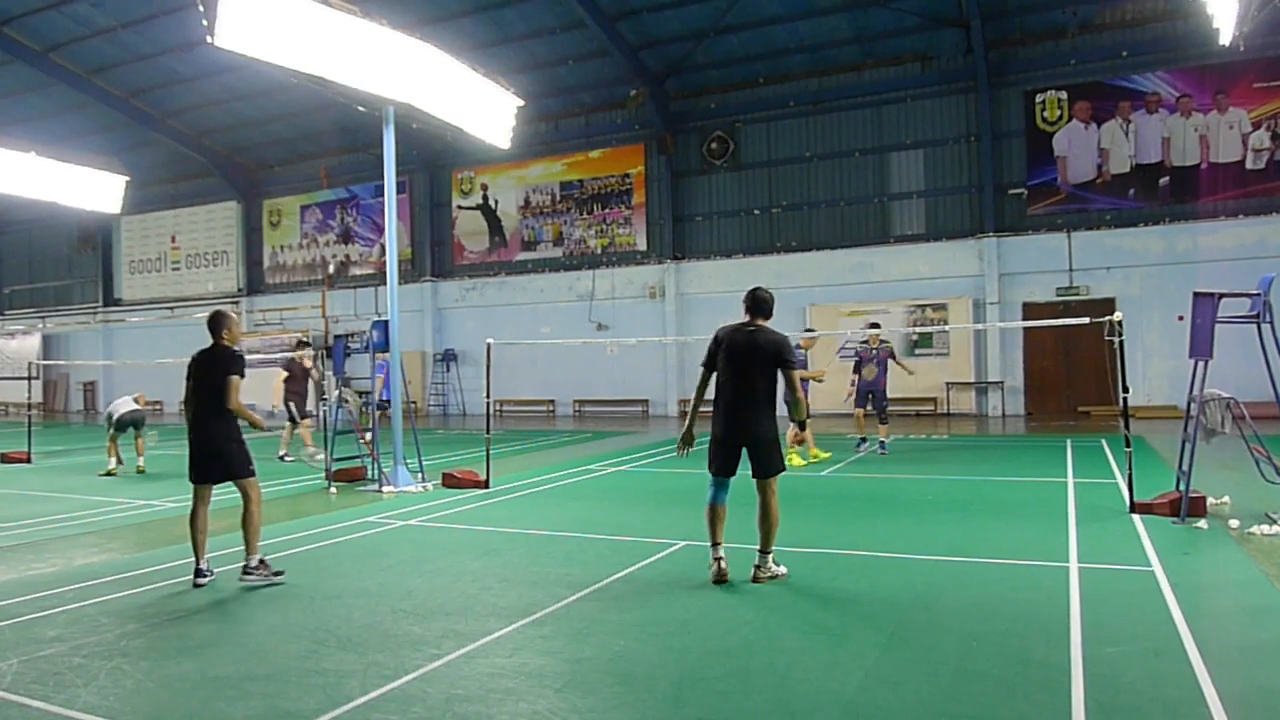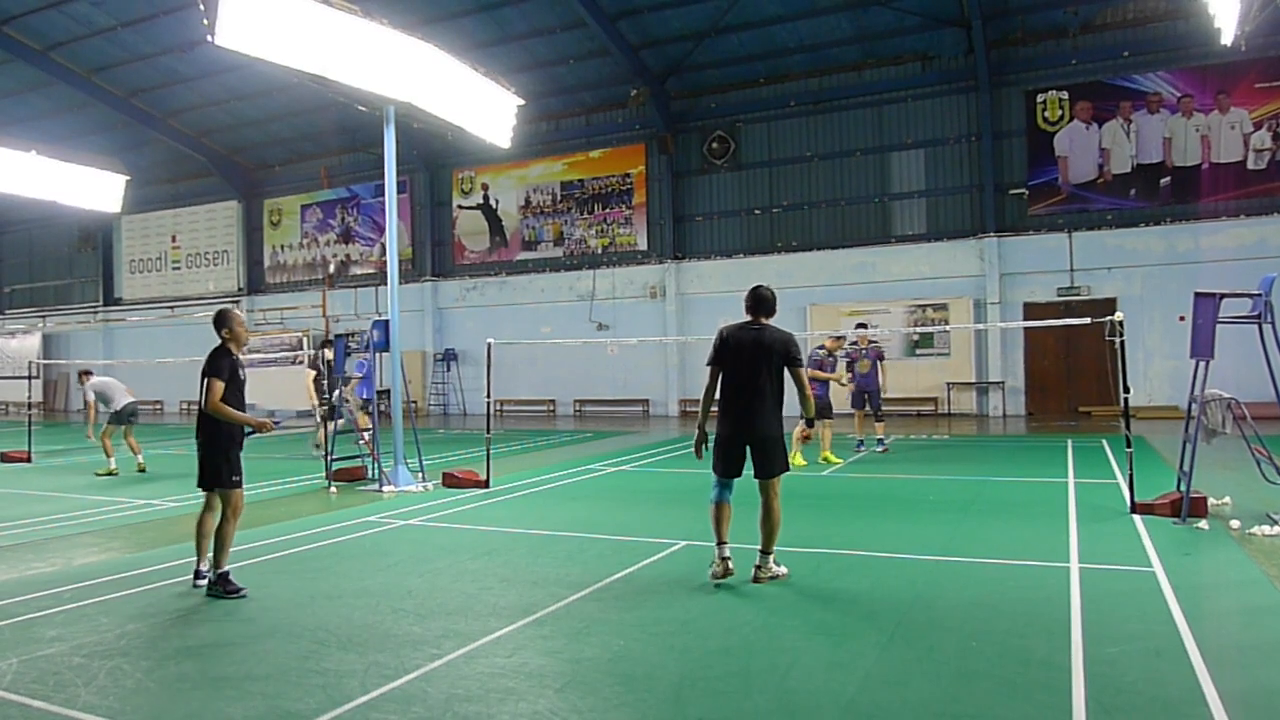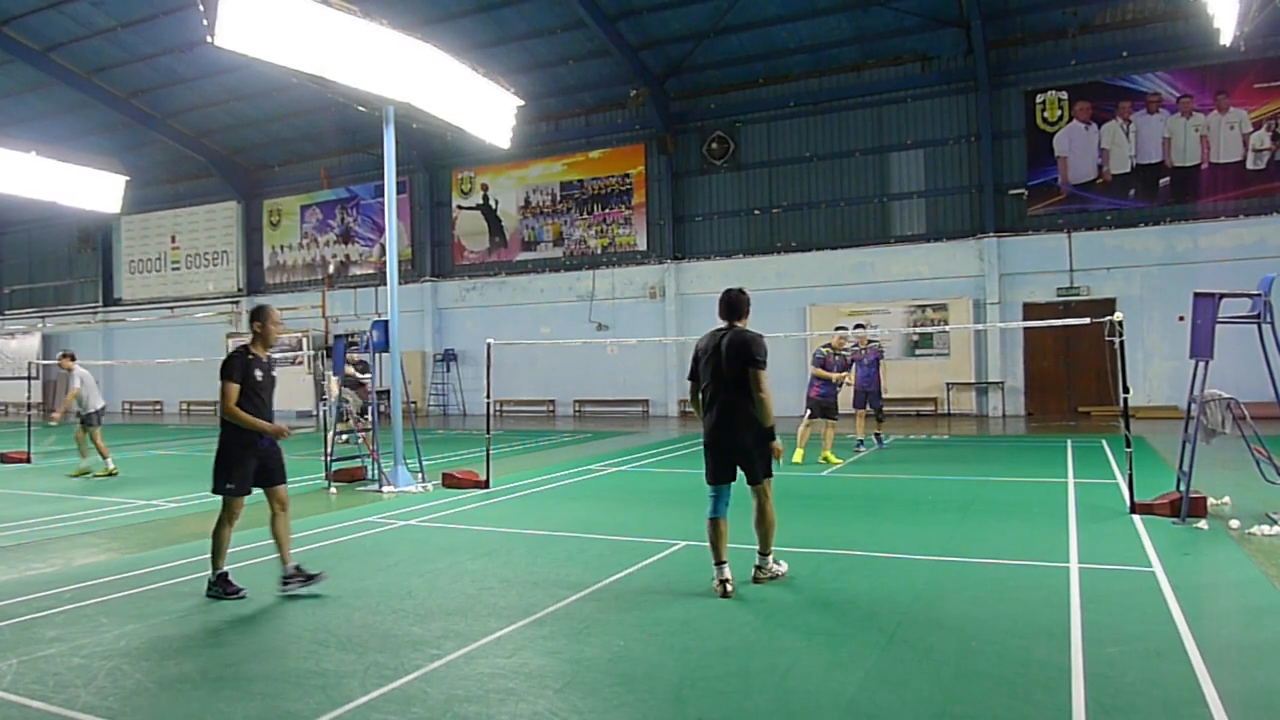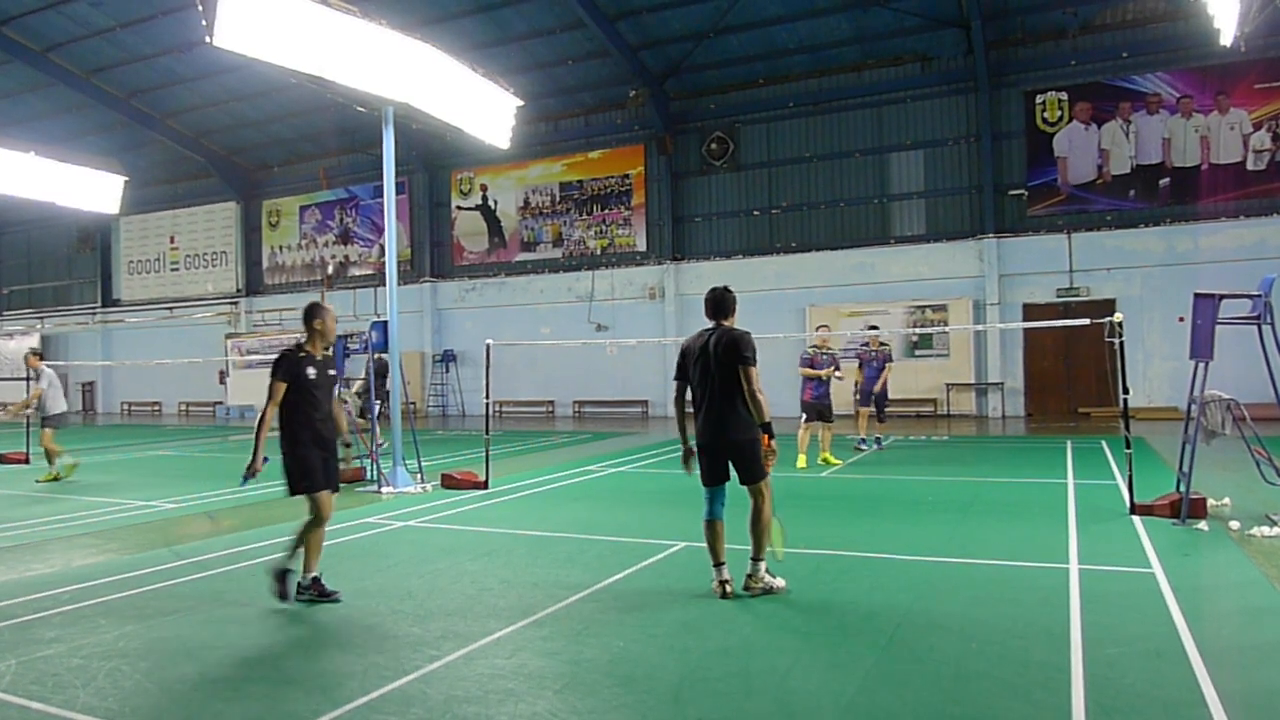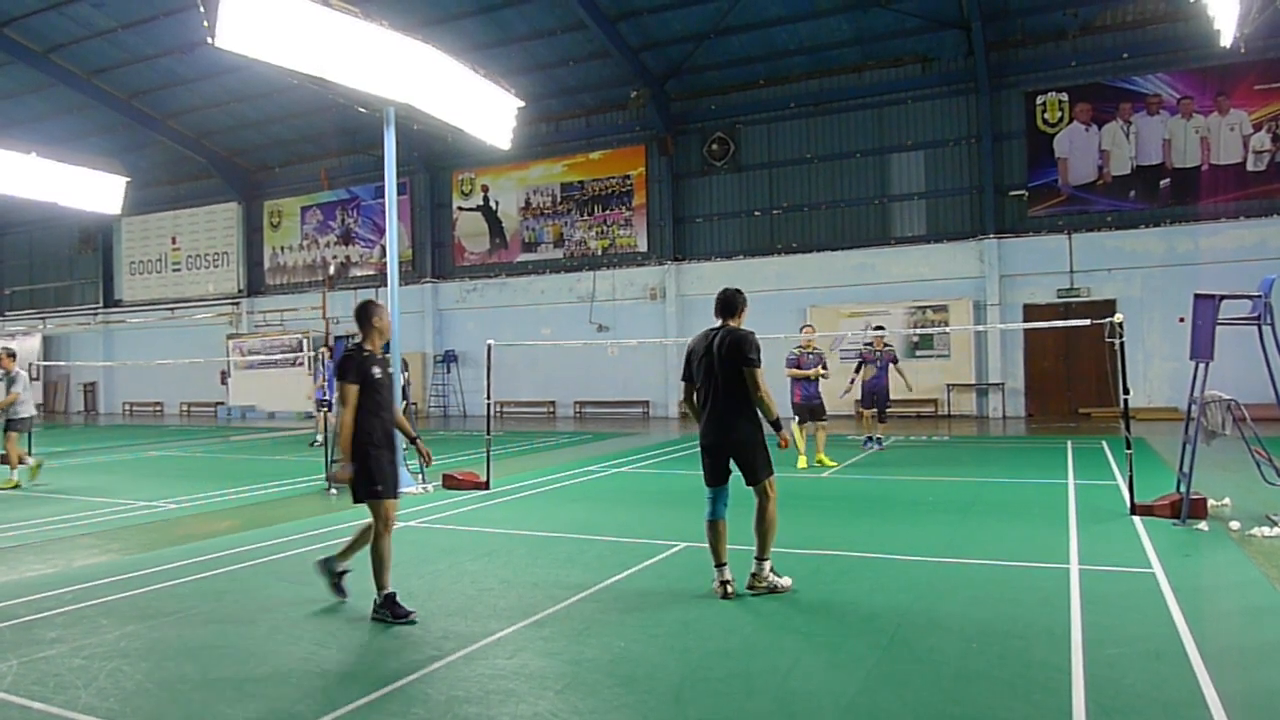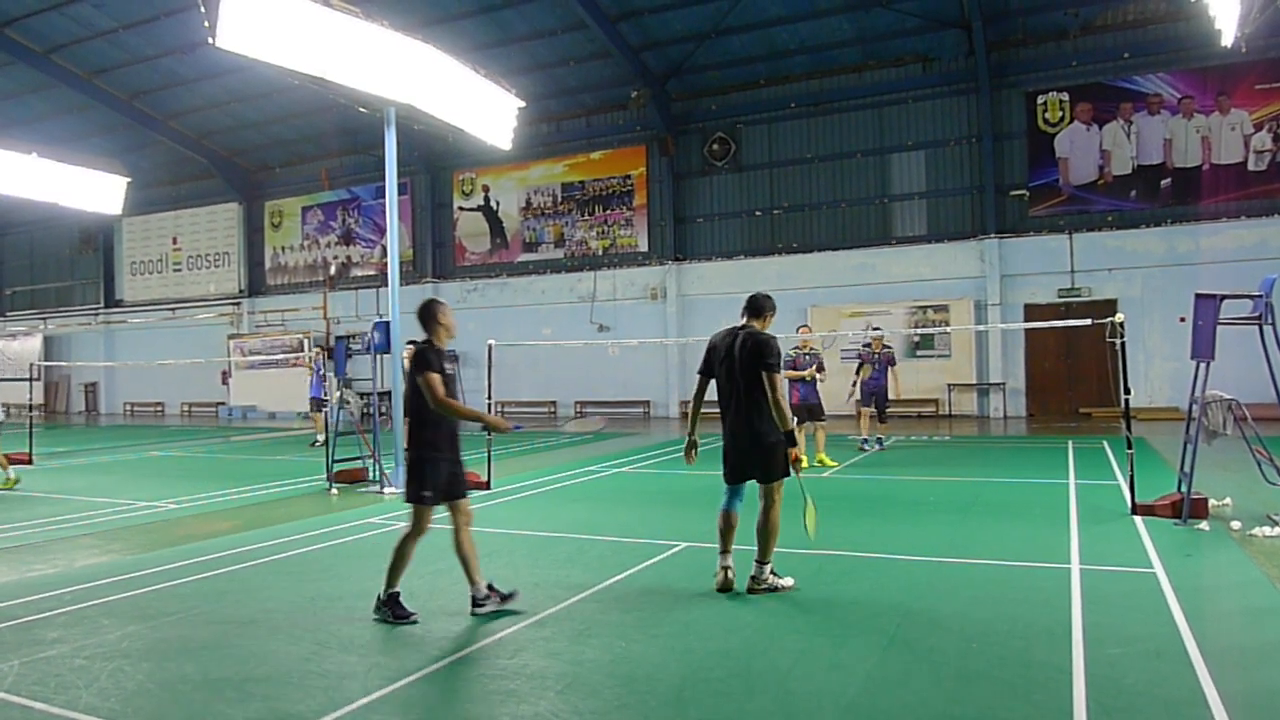
dt=0.4s
person 1, frame 1
left shoulder: (723, 335)
right shoulder: (779, 342)
left elbow: (703, 383)
right elbow: (797, 392)
left wrist: (690, 425)
right wrist: (801, 425)
left hip: (725, 427)
right hip: (762, 429)
left knee: (718, 488)
right knee: (768, 492)
left ankle: (718, 557)
right ankle: (764, 564)
person 1, frame 2
left shoulder: (727, 335)
right shoulder: (784, 340)
left elbow: (711, 384)
right elbow: (805, 390)
left wrist: (701, 425)
right wrist: (809, 423)
left hip: (730, 427)
right hip: (767, 428)
left knee: (721, 487)
right knee: (770, 493)
left ankle: (722, 555)
right ankle: (765, 565)
person 1, frame 3
left shoulder: (703, 343)
right shoulder: (752, 341)
left elbow: (694, 395)
right elbow: (761, 393)
right wrist: (772, 436)
left hip: (714, 434)
right hip: (748, 433)
left knee: (718, 499)
right knee: (763, 495)
left ankle: (722, 575)
right ankle: (765, 564)
person 1, frame 4
left shoulder: (690, 345)
right shoulder: (739, 339)
left elbow: (679, 399)
right elbow: (752, 390)
left wrist: (685, 443)
right wrist: (768, 432)
left hip: (706, 436)
right hip: (741, 432)
left knee: (713, 501)
right knee: (761, 496)
left ankle: (721, 577)
right ankle: (757, 573)
person 1, frame 5
left shoulder: (696, 343)
right shoulder: (743, 338)
left elbow: (688, 397)
right elbow: (758, 391)
right wrist: (778, 426)
left hip: (711, 435)
right hip: (744, 432)
left knee: (716, 501)
right knee: (766, 495)
left ankle: (722, 577)
right ankle: (761, 573)
person 1, frame 6
left shoulder: (717, 341)
right shoulder: (765, 342)
left elbow: (699, 392)
right elbow: (776, 397)
left wrist: (692, 433)
right wrist: (791, 442)
left hip: (733, 435)
right hip: (765, 434)
left knee: (732, 496)
right knee: (771, 500)
left ankle: (725, 566)
right ankle: (761, 574)
person 2, frame 1
left shoulder: (197, 359)
right shoulder: (233, 357)
left elbow: (188, 402)
right elbow: (232, 403)
right wrist: (254, 420)
left hip: (199, 437)
right hip: (225, 436)
left knee: (200, 501)
right knee: (252, 495)
left ankle: (201, 567)
right ankle: (253, 563)
person 2, frame 2
left shoulder: (228, 358)
right shoulder: (222, 359)
right elbow: (211, 405)
right wrist: (252, 422)
left hip: (223, 442)
right hip: (220, 443)
left knee: (212, 504)
right knee: (233, 506)
left ankle: (202, 568)
right ankle: (217, 577)
person 2, frame 3
left shoulder: (267, 361)
right shoulder: (237, 361)
right elbow: (228, 409)
right wrist: (267, 428)
left hip: (266, 445)
right hip: (238, 447)
left knee: (280, 504)
right knee: (231, 513)
left ankle: (290, 572)
right ankle: (217, 579)
person 2, frame 4
left shoulder: (329, 362)
right shoulder: (290, 361)
right elbow: (271, 408)
left wrist: (345, 443)
right wrist: (258, 453)
left hip: (327, 447)
right hip: (300, 447)
left knee: (320, 513)
right knee: (321, 514)
left ankle: (307, 581)
right ankle: (284, 565)
person 2, frame 5
left shoulder: (382, 359)
right shoulder: (352, 360)
right elbow: (345, 414)
left wrist: (415, 440)
right wrist: (343, 461)
left hip: (386, 452)
right hip: (366, 455)
left knee: (382, 521)
right knee: (384, 521)
left ankle: (334, 564)
right ankle: (384, 599)
person 2, frame 6
left shoulder: (439, 355)
right shoulder: (425, 354)
right elbow: (438, 402)
right wrist: (484, 419)
left hip: (447, 452)
right hip: (428, 454)
left knee: (463, 519)
right knee: (420, 526)
left ankle: (481, 594)
right ankle: (388, 598)
